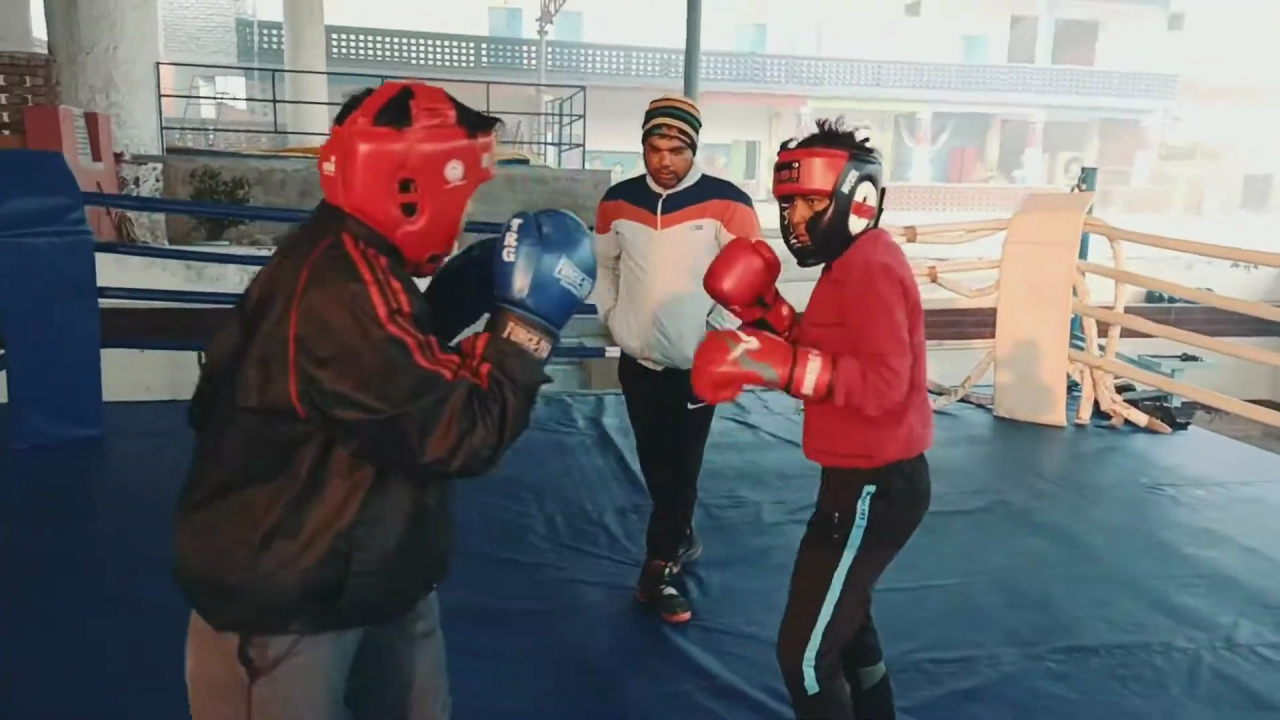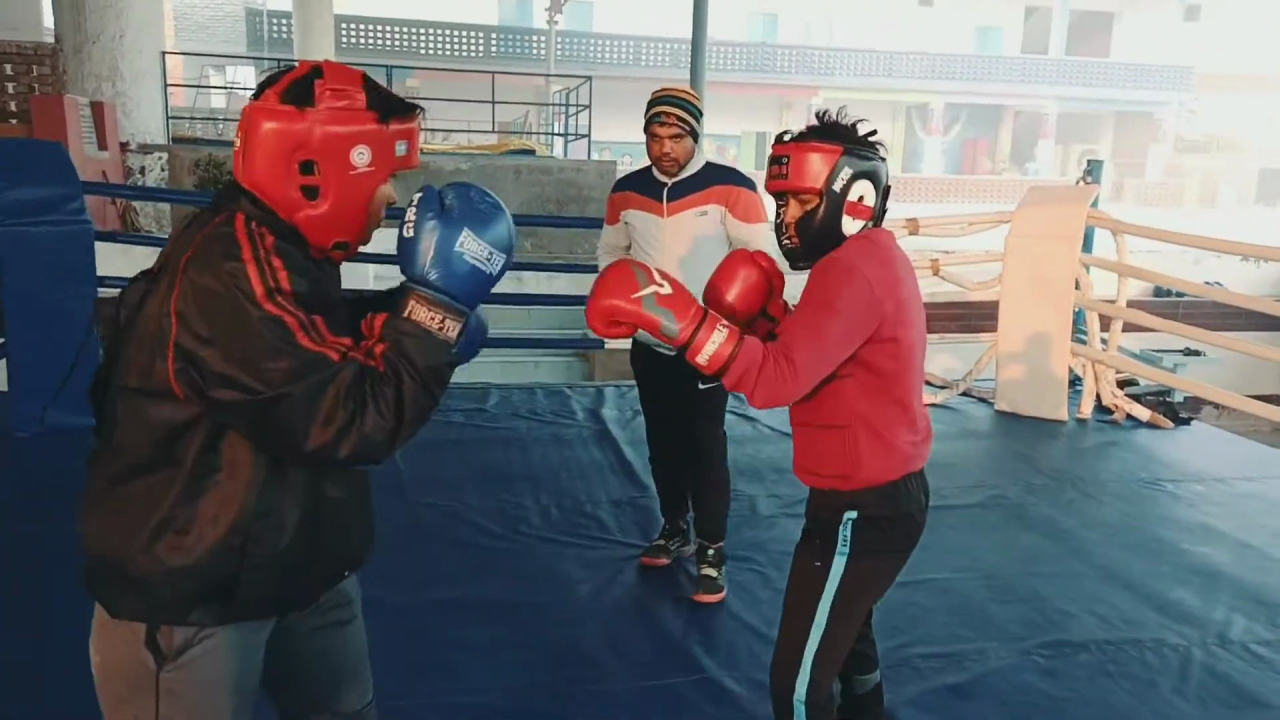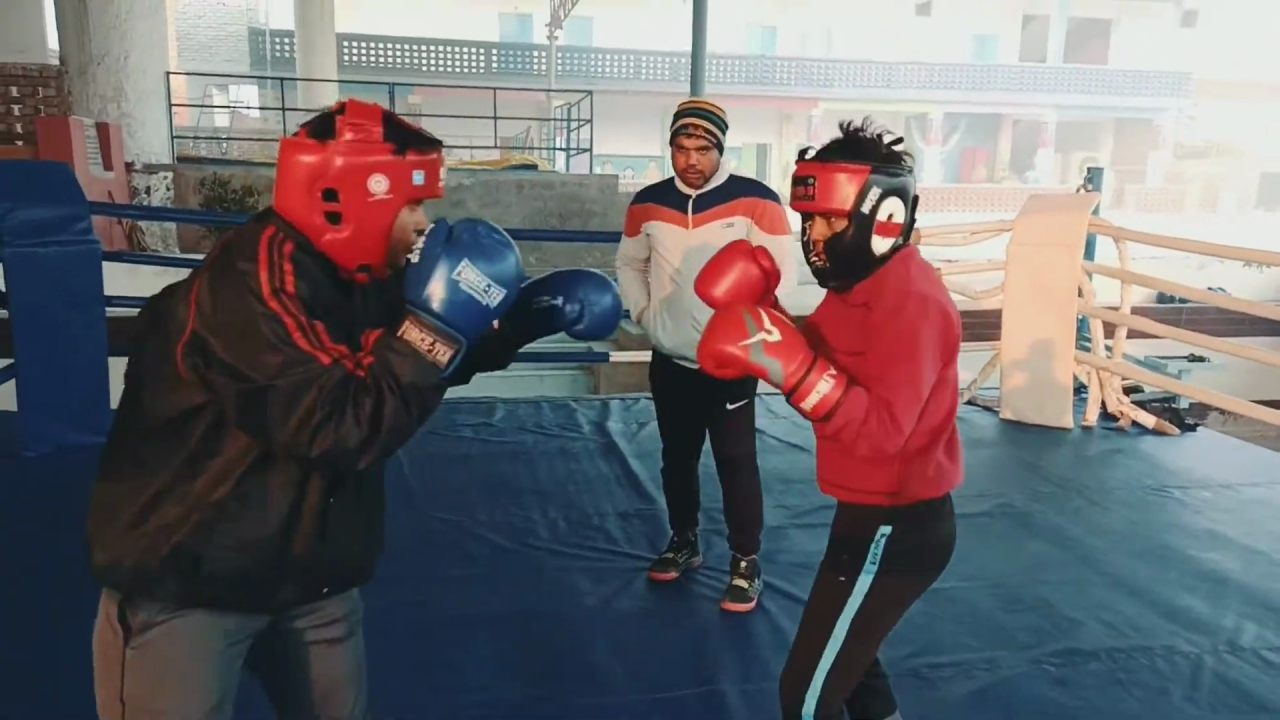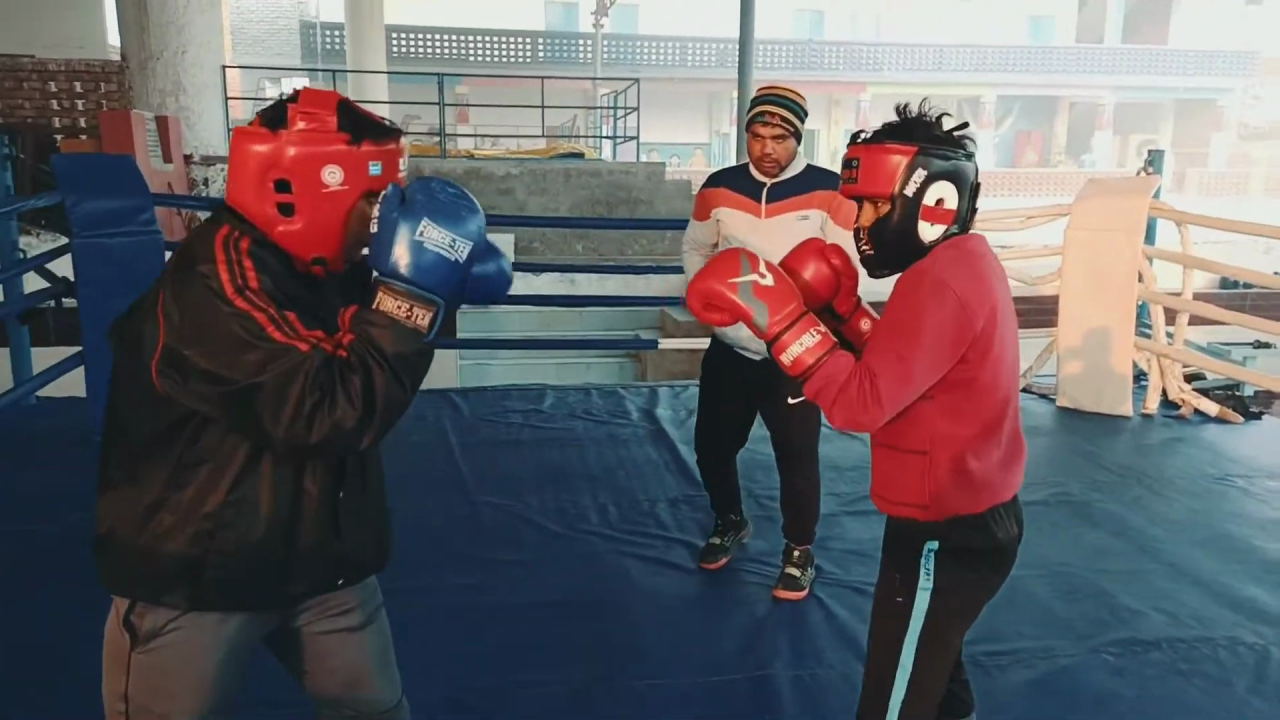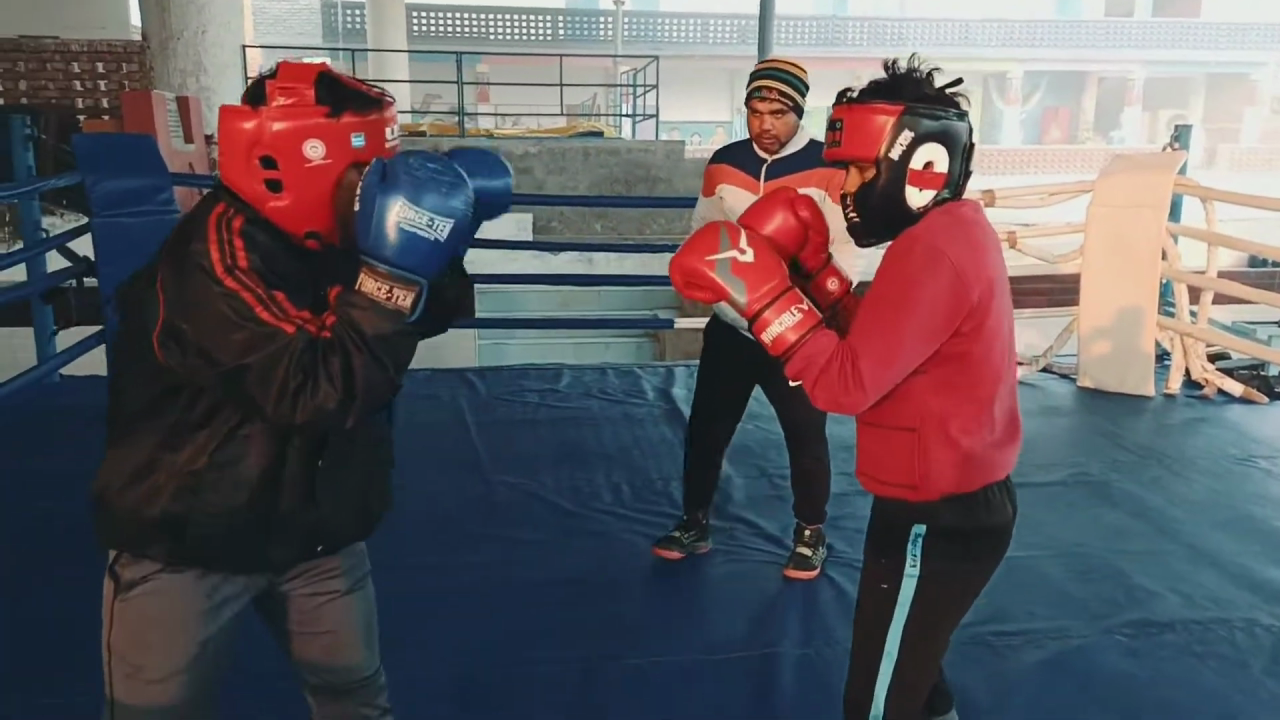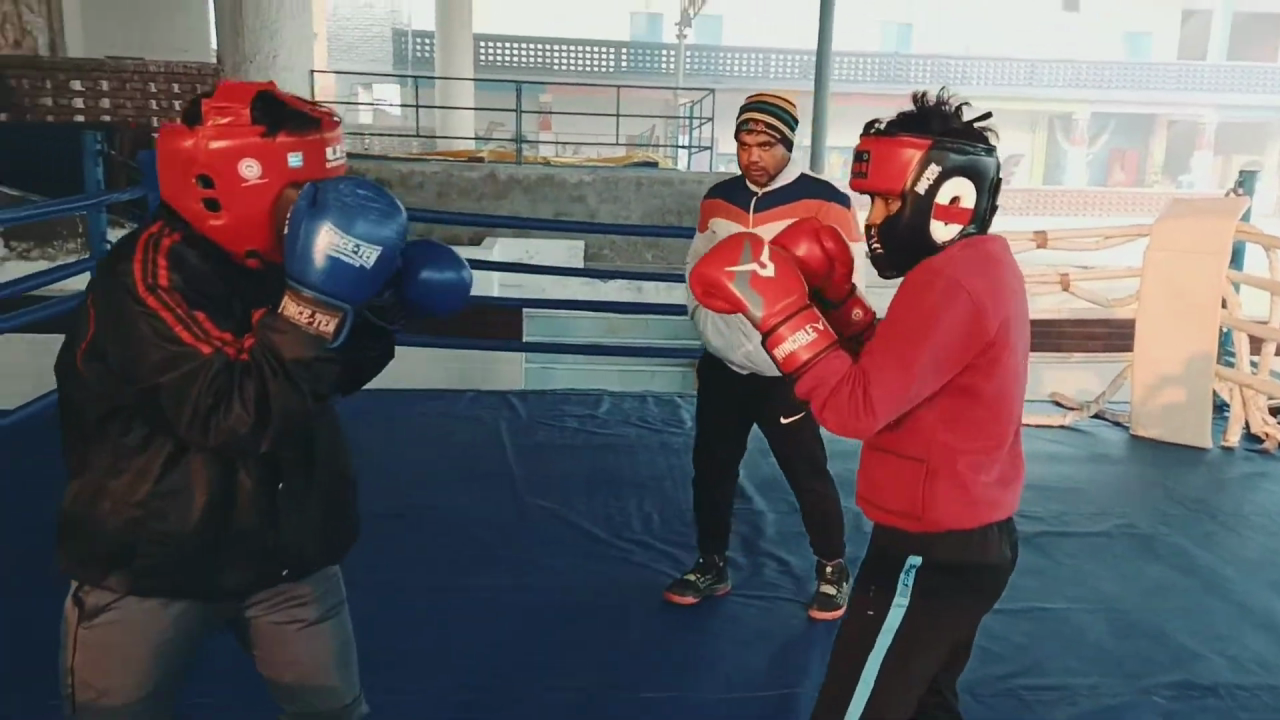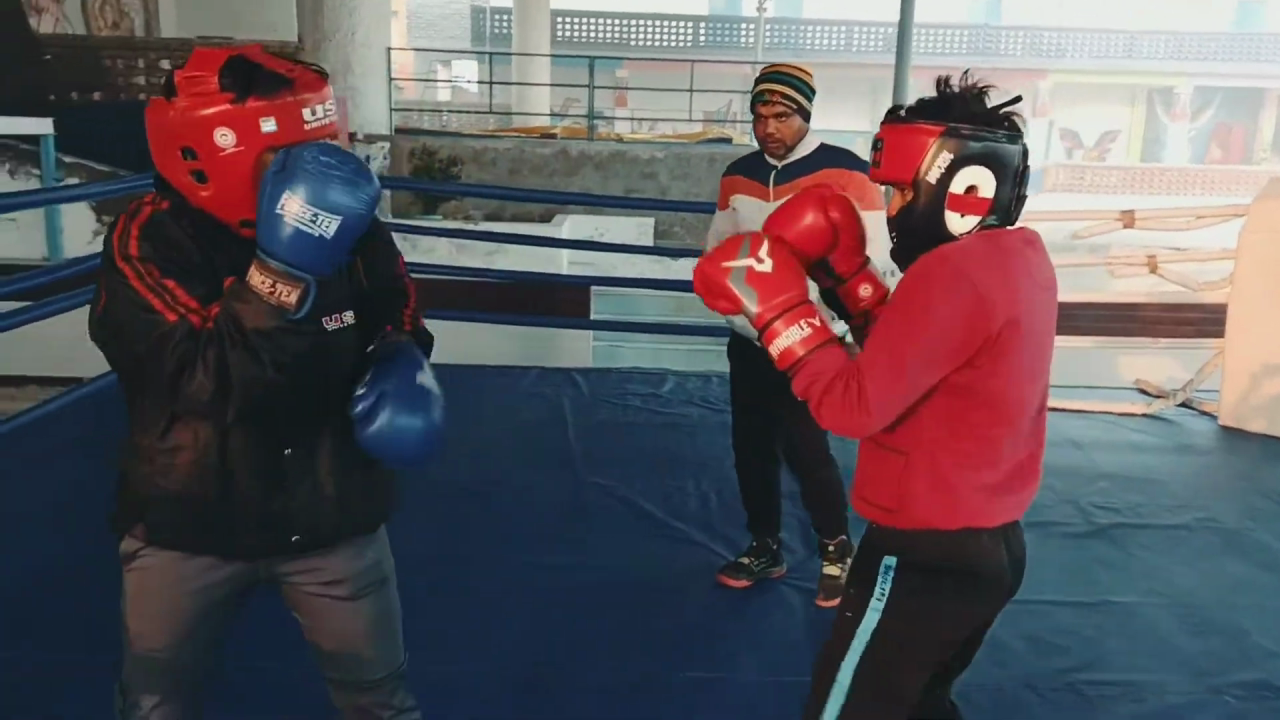
dt=0.3s
person 1, frame 1
left shoulder: (351, 264)
right shoulder: (344, 293)
left elbow: (410, 368)
right elbow: (460, 432)
right wrist: (529, 315)
left hip: (379, 578)
person 1, frame 2
left shoulder: (279, 245)
right shoulder: (232, 272)
right elbow: (353, 417)
left wrist: (414, 299)
right wrist: (437, 298)
left hip: (299, 565)
right hip: (189, 590)
person 1, frame 3
left shoulder: (357, 274)
right shoulder: (256, 280)
left elbow: (442, 358)
right elbow: (333, 426)
left wrist: (538, 309)
right wrist: (437, 322)
left hip: (310, 567)
right hip: (185, 575)
person 1, frame 4
left shoulder: (322, 262)
right shoulder: (219, 281)
left elbow: (358, 353)
right elbow: (333, 412)
left wrist: (436, 289)
right wrist: (409, 292)
left hip: (320, 559)
right hip: (191, 576)
person 1, frame 5
left shoulder: (334, 234)
right shoulder: (220, 257)
left elbow: (431, 312)
right elbow: (319, 395)
left wrist: (449, 234)
right wrist: (390, 270)
left hip: (315, 527)
right hip: (184, 539)
person 1, frame 6
left shoulder: (281, 257)
right shoulder: (154, 275)
left elbow: (337, 373)
right elbow: (240, 417)
left wrist: (381, 299)
right wrist: (320, 297)
left hip: (284, 551)
right hip: (146, 564)
person 1, frame 7
left shoulder: (340, 215)
right shoulder: (150, 243)
left elbow: (392, 305)
right elbow: (213, 387)
left wrist: (401, 364)
right wrist: (284, 267)
left hip: (330, 510)
right hip: (188, 527)
person 2, frame 1
left shoulder: (869, 269)
right shoulder: (850, 263)
left elbow: (880, 383)
right elbow: (827, 350)
left wrist: (776, 363)
right wrist: (760, 306)
left hip: (871, 485)
right hip: (876, 477)
left knee: (805, 648)
right knee: (847, 618)
person 2, frame 2
left shoulder: (853, 271)
right shoulder: (870, 259)
left elbow: (778, 377)
right elbow: (821, 358)
left wrist: (679, 318)
right wrist: (772, 316)
left hip: (862, 507)
right hip: (884, 492)
right knee: (842, 626)
person 2, frame 3
left shoulder: (909, 300)
right shoulder: (863, 281)
left elbow: (880, 428)
right elbow: (831, 363)
left wrist: (788, 365)
right wrist: (763, 317)
left hip: (893, 528)
right hip: (884, 516)
right knee: (850, 666)
person 2, frame 4
left shoulder: (939, 285)
right shoulder: (962, 267)
left elbow: (862, 404)
right elbow: (898, 370)
left wrist: (781, 318)
right wrist: (847, 317)
left hip: (944, 536)
right hip: (974, 518)
right knee: (929, 664)
person 2, frame 5
left shoulder: (931, 254)
right shoulder: (957, 232)
left elbow: (848, 384)
right elbow: (879, 342)
left wrist: (762, 293)
left hip: (936, 521)
right hip: (965, 502)
person 2, frame 6
left shoulder: (947, 284)
right shoulder: (981, 264)
left elbow: (858, 406)
right elbow: (899, 370)
left wrist: (781, 309)
right wrist: (837, 304)
left hip: (931, 554)
right hip: (970, 539)
person 2, frame 7
left shoulder: (955, 275)
right shoulder: (1023, 259)
left elbow: (856, 404)
left wrist: (772, 300)
right wrist: (848, 273)
left hip: (920, 555)
right hip: (992, 545)
person 3, frame 1
left shoulder: (726, 202)
right shoulder: (618, 201)
right elbow: (602, 263)
left wrist: (717, 333)
right wrist: (613, 317)
left hip: (695, 365)
right hip: (637, 360)
left knee: (681, 466)
right knee: (654, 461)
left ankle: (659, 570)
right ankle: (679, 540)
person 3, frame 2
left shoulder: (730, 188)
right shoulder: (627, 191)
left elbow: (757, 258)
right elbow: (611, 254)
right hip: (649, 346)
left knee: (704, 446)
right knee: (663, 444)
left ankle: (711, 550)
right ankle: (674, 529)
person 3, frame 3
left shoulder: (756, 201)
right shoulder: (648, 203)
left elbow: (781, 270)
right elbow: (629, 265)
right wrist: (644, 316)
right hip: (670, 361)
left knee: (736, 463)
right knee: (676, 459)
left ankle: (746, 564)
right ankle: (684, 543)
person 3, frame 4
left shoulder: (829, 193)
right shoulder: (719, 188)
right elbow: (696, 250)
right hip: (728, 349)
left knee: (797, 457)
right knee: (712, 445)
left ankle: (799, 552)
right ankle: (729, 521)
person 3, frame 5
left shoulder: (829, 169)
right shoulder: (724, 163)
left elbow: (848, 247)
right elbow: (703, 227)
right hip: (728, 327)
left knee: (805, 437)
right knee: (705, 430)
left ankle: (810, 533)
right ankle: (695, 524)
person 3, frame 6
left shoulder: (823, 202)
right shoulder: (718, 198)
right elbow: (699, 263)
right wrist: (704, 315)
left hip: (786, 371)
right hip: (721, 364)
left knee: (806, 473)
right knee: (711, 468)
left ankle: (832, 569)
right ankle: (711, 565)
person 3, frame 7
left shoulder: (843, 171)
right shoulder: (738, 174)
right elbow: (720, 242)
left wrist: (828, 309)
right hip: (750, 340)
left knee: (804, 448)
right knee: (751, 447)
left ankle: (835, 548)
right ankle: (765, 545)
